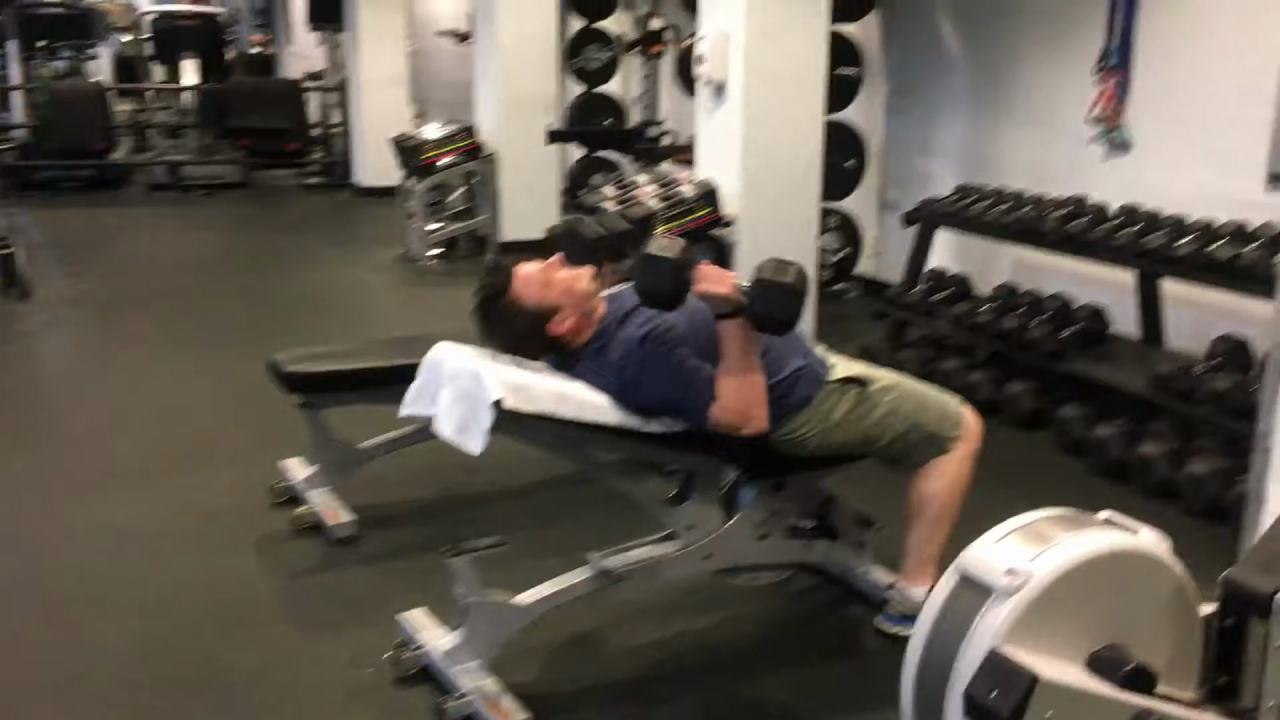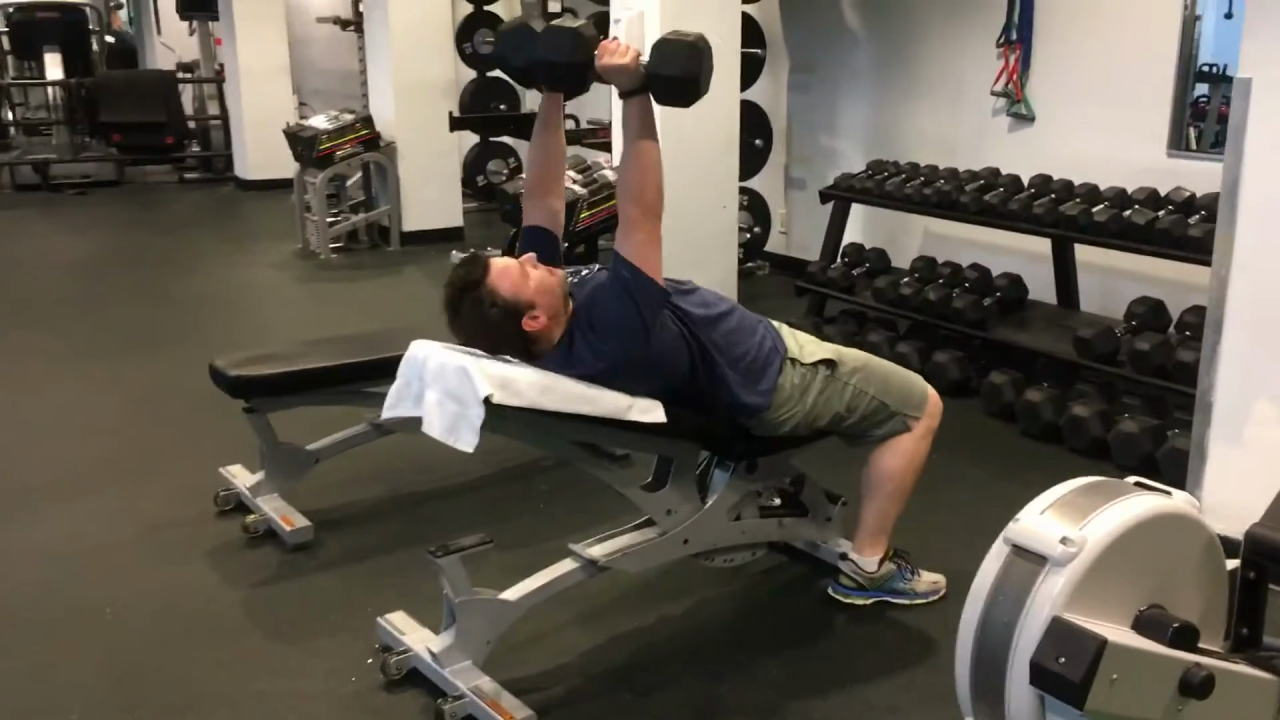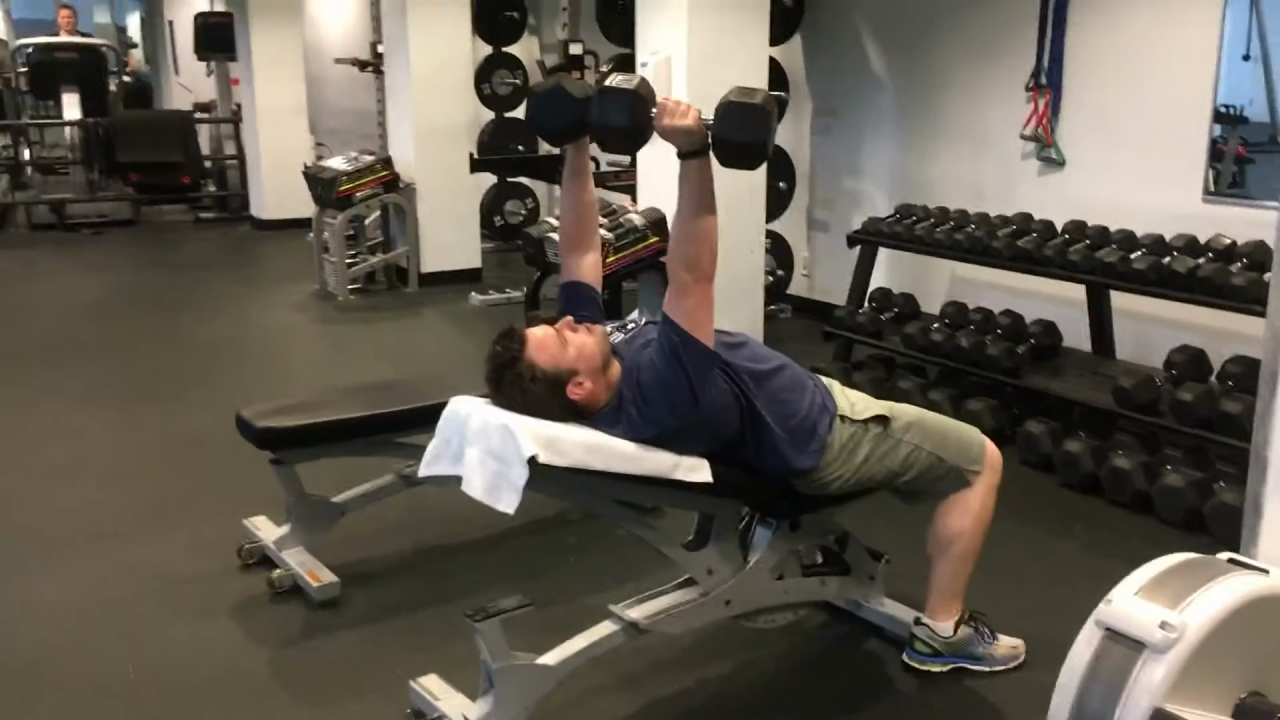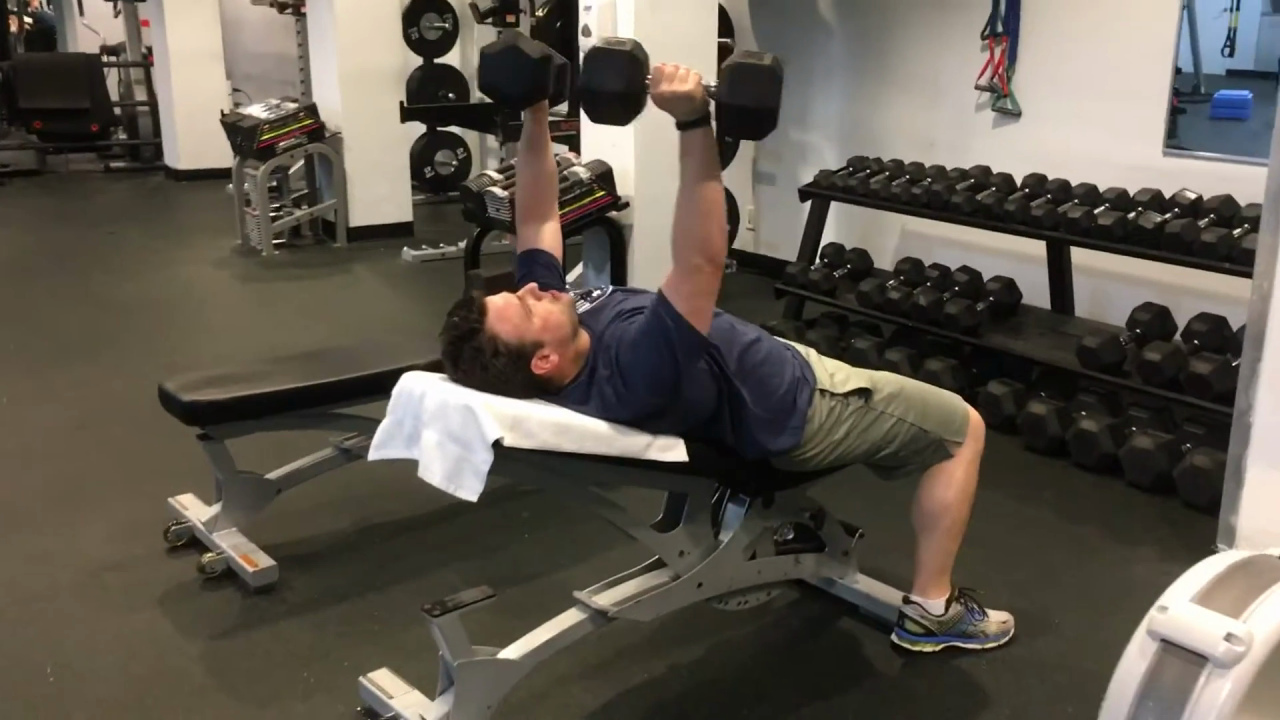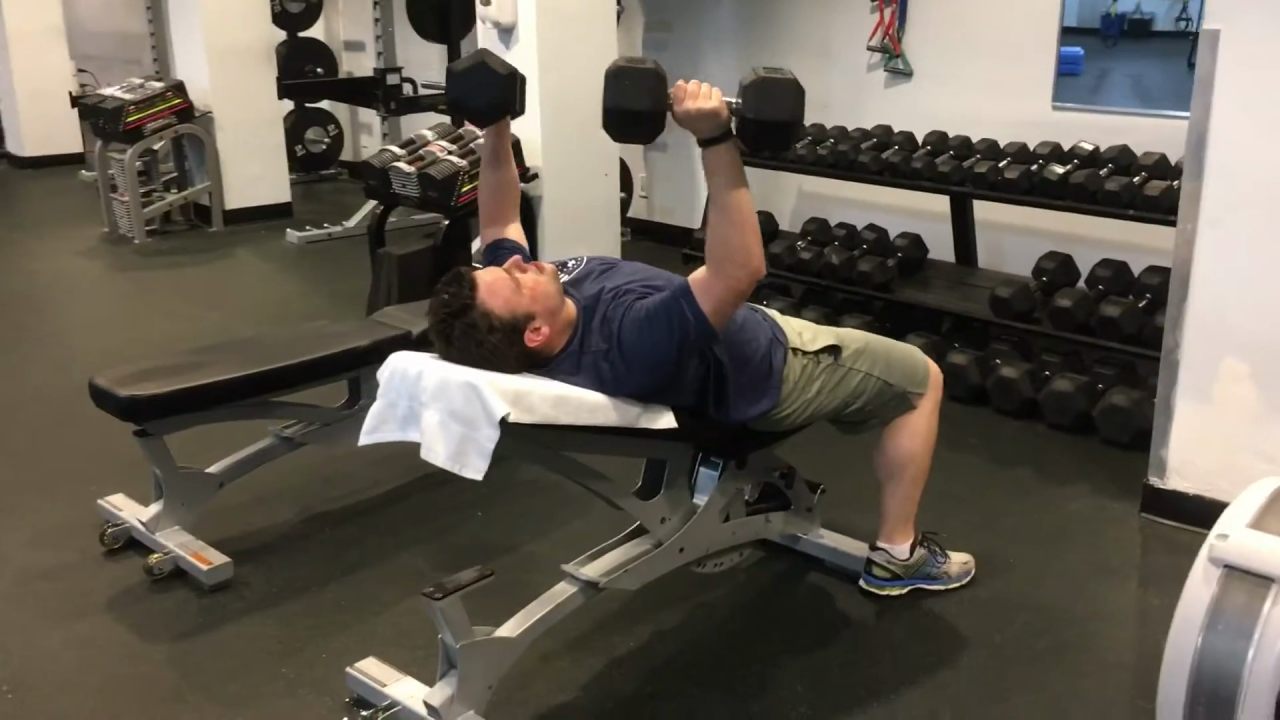
dt=1s
person 1, frame 1
left shoulder: (583, 340)
right shoulder: (631, 362)
right elbow: (747, 415)
right wrist: (729, 311)
right hip: (805, 396)
right knee: (960, 429)
right ankle: (914, 599)
person 1, frame 2
left shoulder: (533, 293)
right shoulder: (610, 340)
left elbow: (543, 196)
right elbow: (640, 217)
left wrist: (552, 95)
right wrist: (634, 91)
right hip: (768, 381)
right knee: (919, 407)
right ankle: (868, 567)
person 1, frame 3
left shoulder: (583, 354)
right shoulder: (655, 403)
left elbow: (579, 250)
right elbow: (691, 279)
left wrist: (578, 147)
right wrist: (693, 152)
right hip: (817, 436)
right knee: (980, 460)
right ankle: (941, 631)
person 1, frame 4
left shoulder: (536, 326)
right shoulder: (629, 377)
left elbow: (537, 220)
right elbow: (702, 262)
left wrist: (534, 111)
right wrist: (693, 121)
right hip: (793, 406)
right knee: (963, 427)
right ankle: (931, 609)
person 1, frame 5
left shoulder: (513, 313)
right shoulder: (622, 348)
left elbow: (497, 221)
right elbow: (739, 271)
left wrist: (497, 126)
right wrist: (716, 137)
left hip: (731, 341)
right hip: (764, 365)
right knee: (921, 379)
right ankle: (897, 554)
